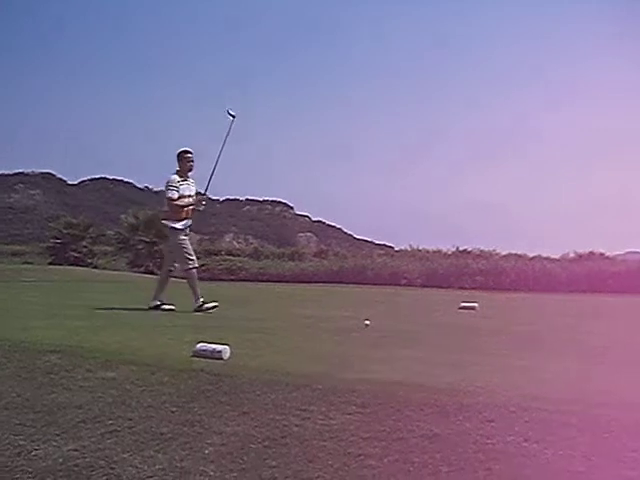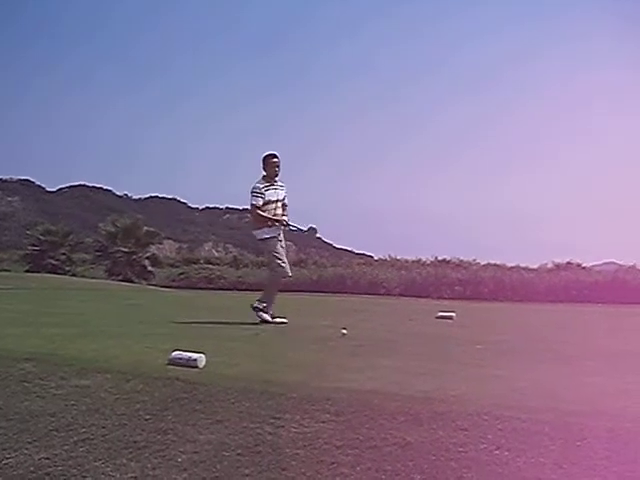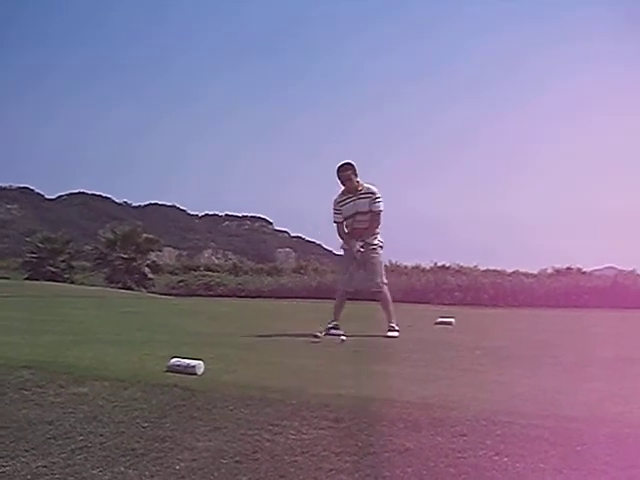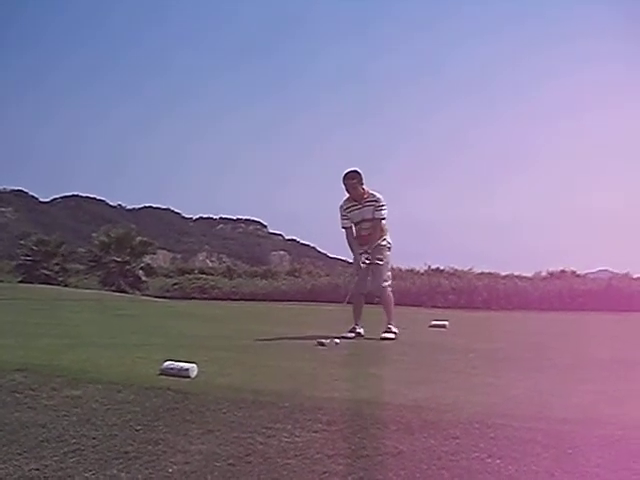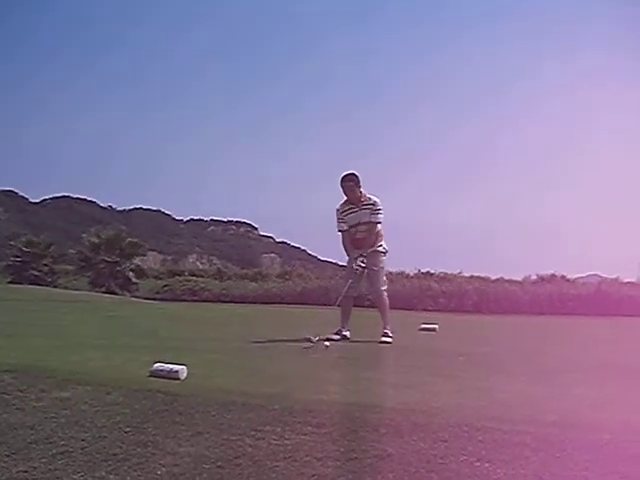
dt=1s
person 1, frame 1
left shoulder: (191, 182)
right shoulder: (173, 181)
right elbow: (171, 204)
left wrist: (198, 204)
right wrist: (192, 202)
left hip: (184, 227)
right hip: (175, 227)
left knee: (169, 265)
right knee: (190, 263)
left ankle: (156, 300)
right ankle: (198, 301)
person 1, frame 2
left shoulder: (281, 186)
right shoulder: (259, 187)
right elbow: (254, 212)
left wrist: (283, 218)
right wrist: (275, 219)
left hip: (278, 233)
right hip: (266, 234)
left knee: (276, 273)
right knee: (282, 271)
left ankle: (268, 311)
right ankle: (261, 303)
person 1, frame 3
left shoulder: (372, 193)
right shoulder: (339, 200)
left elbow: (376, 221)
right elbow: (340, 228)
left wrist: (362, 241)
right wrist: (352, 244)
left hip: (371, 244)
right hip: (350, 245)
left knee: (380, 284)
right knee: (345, 285)
left ankle: (392, 323)
right ankle: (334, 322)
person 1, frame 4
left shoulder: (376, 199)
right shoulder: (345, 206)
left elbow: (377, 228)
right elbow: (349, 233)
left wrist: (367, 251)
right wrist: (357, 254)
left hip: (379, 244)
right hip: (360, 248)
left knee: (382, 285)
right knee: (358, 288)
left ankle: (391, 325)
right ankle: (357, 326)
person 1, frame 5
left shoulder: (373, 203)
right shoulder: (341, 210)
left elbow: (373, 232)
right elbow: (345, 236)
left wrist: (364, 254)
right wrist: (353, 257)
left hip: (374, 250)
right hip: (355, 253)
left knee: (379, 290)
right knee: (347, 290)
left ankle: (387, 330)
right ankle: (344, 329)
